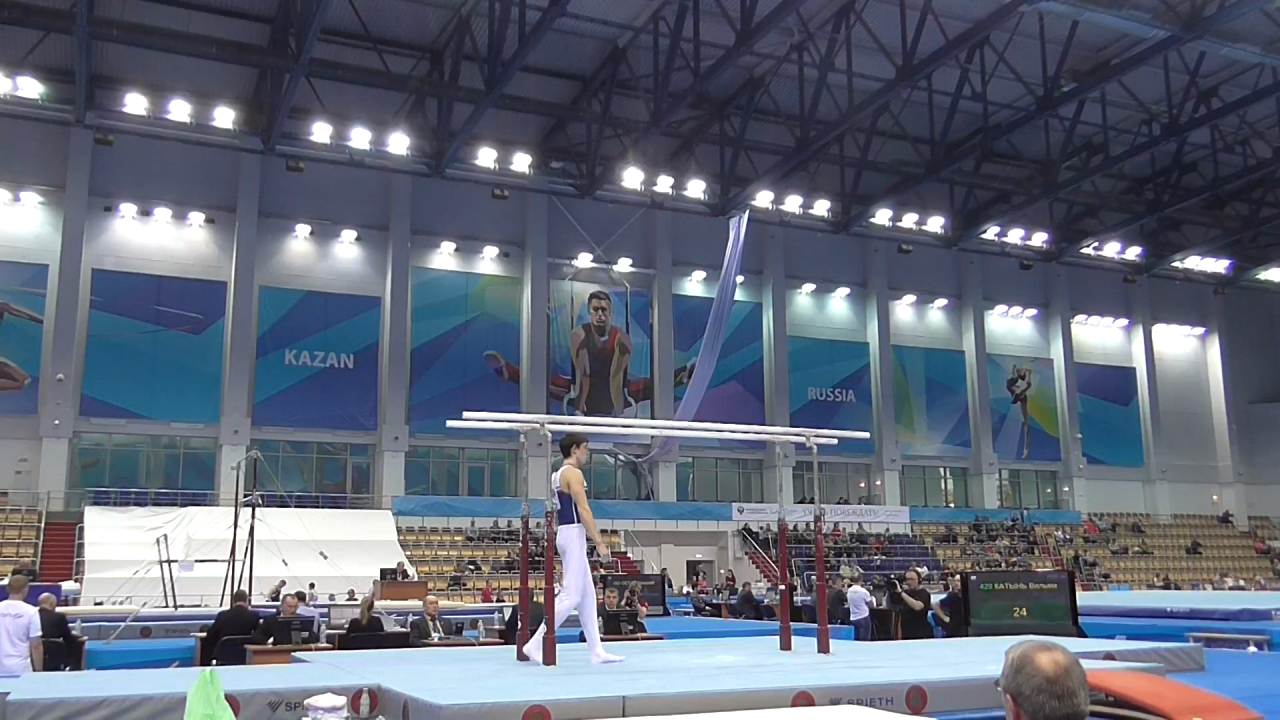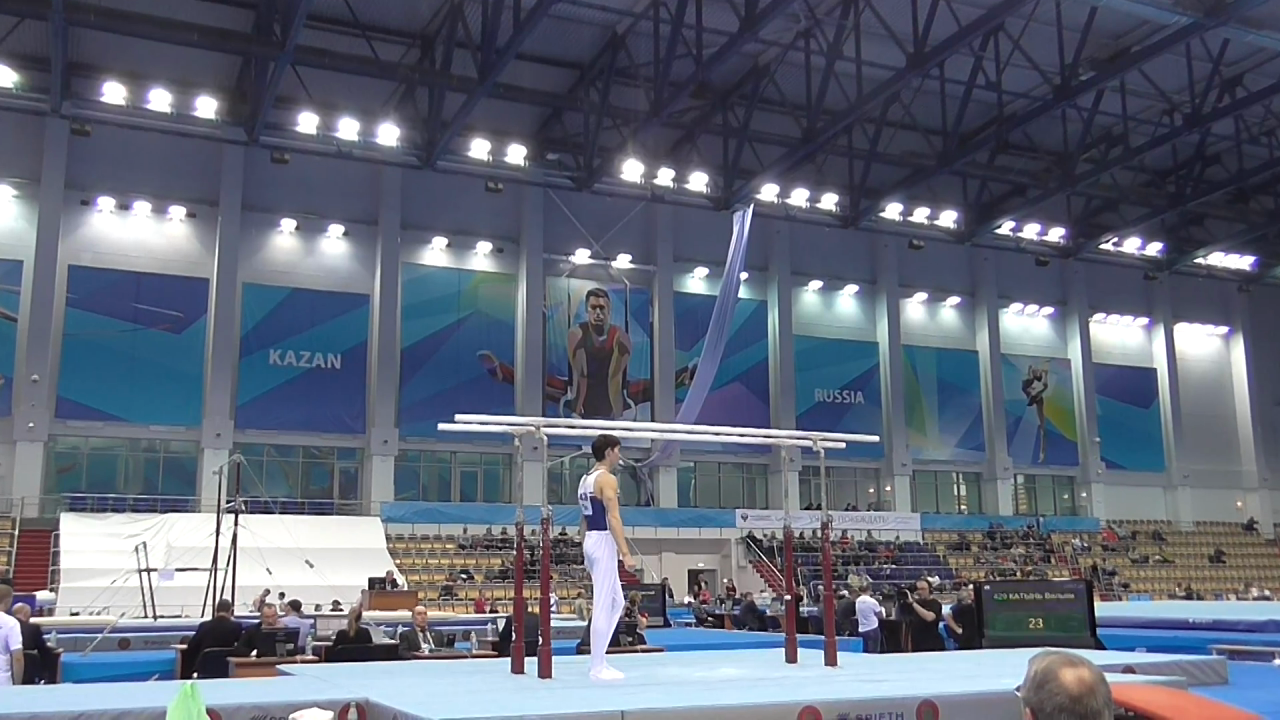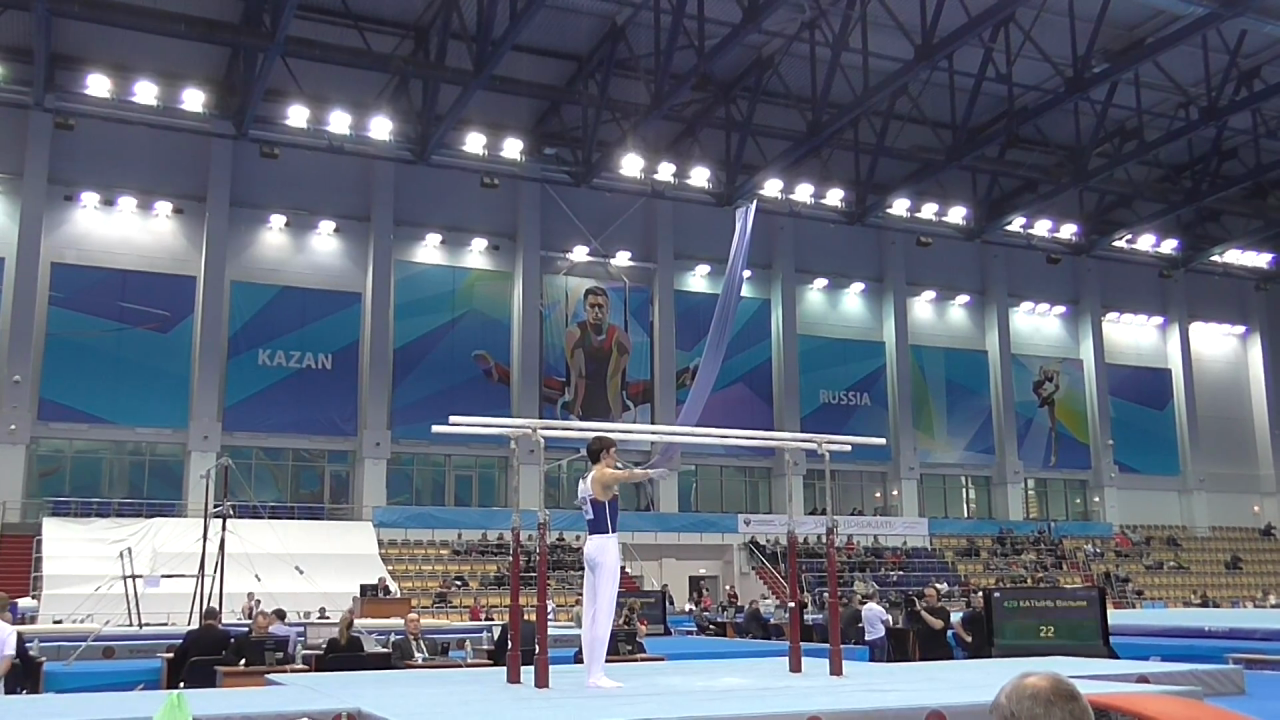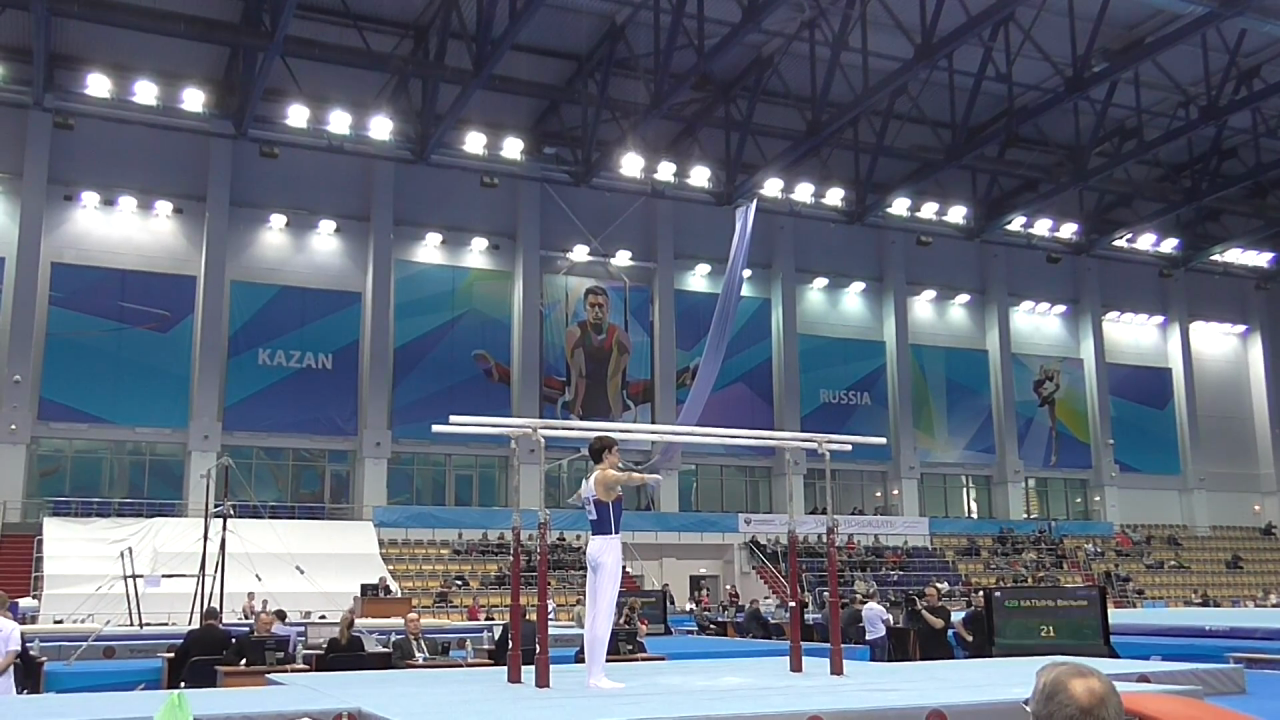
dt=1s
person 1, frame 1
left shoulder: (558, 475)
right shoulder: (573, 472)
right elbow: (584, 510)
right wrist: (600, 542)
left hip: (565, 534)
right hip: (574, 535)
left knee: (587, 595)
right knee: (571, 596)
left ankle: (596, 651)
right ankle: (536, 643)
person 1, frame 2
left shoulder: (585, 479)
right shoulder: (607, 478)
right elbow: (613, 518)
right wrist: (626, 552)
left hip: (589, 540)
right hip: (603, 541)
left knee: (615, 603)
right knee: (603, 606)
left ankle: (599, 660)
right ankle: (597, 668)
person 1, frame 3
left shoulder: (586, 481)
right shoulder: (602, 475)
right elbow: (626, 475)
right wrist: (649, 473)
left hip: (591, 545)
right hip: (605, 545)
left knee: (592, 612)
right knee: (604, 612)
left ankle: (592, 673)
right ankle: (597, 675)
person 1, frame 4
left shoulder: (589, 480)
right shoulder: (604, 476)
right elbow: (625, 477)
left wrist: (576, 498)
right wrist: (645, 478)
left hip: (595, 545)
right hip: (608, 546)
left knee: (594, 613)
right knee: (604, 613)
left ankle: (593, 673)
right ankle: (597, 676)
